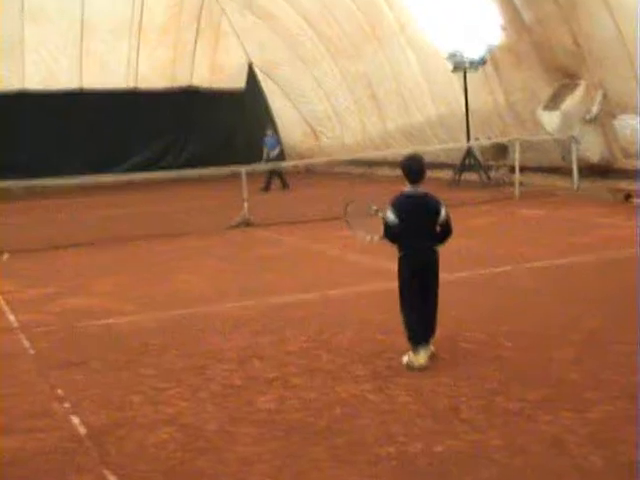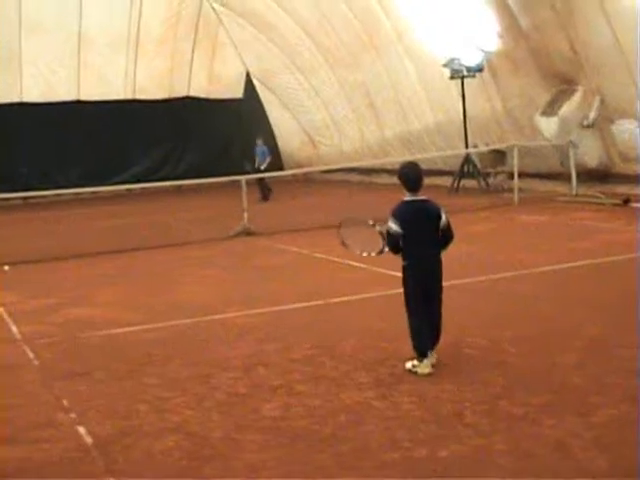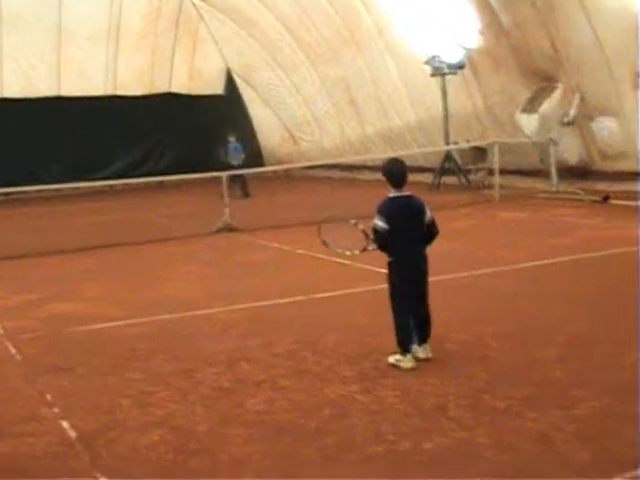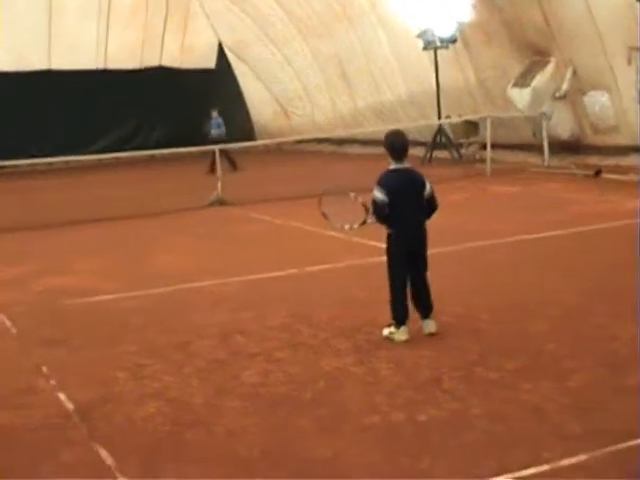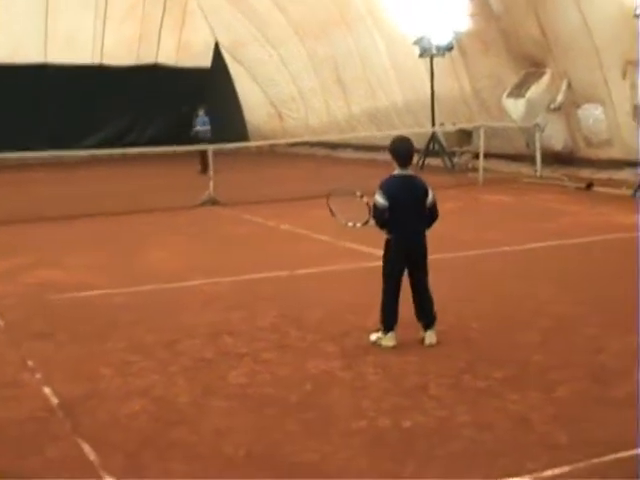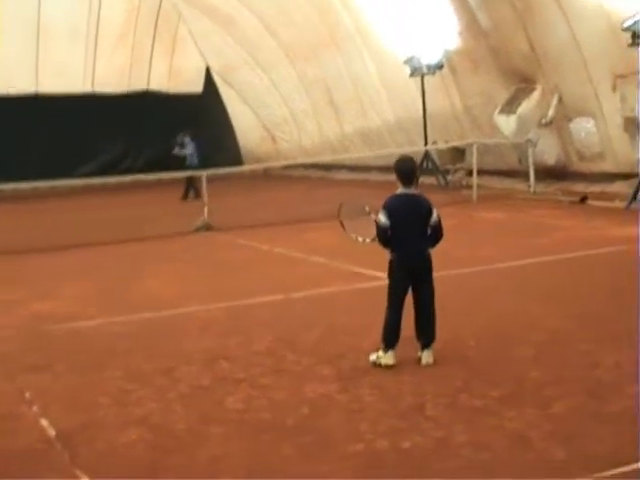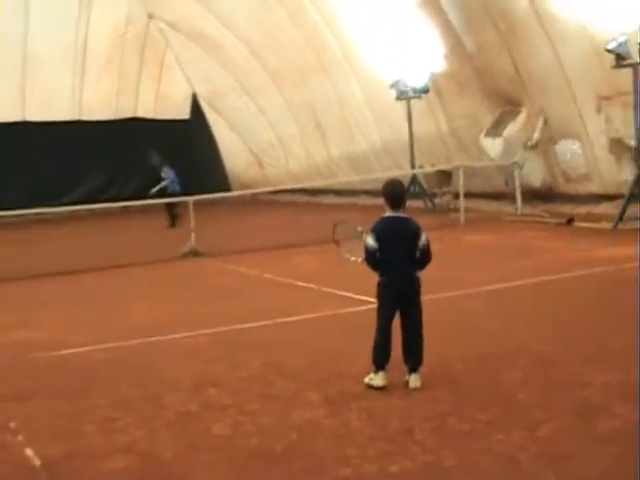
dt=0.2s
person 1, frame 1
left shoulder: (397, 203)
right shoulder: (434, 202)
left elbow: (390, 233)
right elbow: (446, 230)
left hip: (408, 258)
right hip: (429, 257)
left knee: (408, 304)
right knee: (428, 301)
left ankle: (419, 350)
right ankle: (426, 343)
person 1, frame 2
left shoulder: (399, 212)
right shoulder: (434, 208)
left elbow: (393, 244)
right elbow: (447, 235)
left wrist: (405, 250)
left hip: (412, 267)
right hip: (433, 264)
left knee: (416, 312)
right knee: (433, 308)
left ankle: (423, 360)
right ankle: (430, 351)
person 1, frame 3
left shoulder: (384, 208)
right shoulder: (418, 203)
left elbow: (381, 241)
right elbow: (432, 231)
left wrist: (391, 248)
left hip: (398, 263)
right hip: (419, 260)
left knee: (401, 307)
right knee: (421, 303)
left ankle: (406, 354)
right ankle: (423, 345)
person 1, frame 4
left shoulder: (385, 180)
right shoulder: (418, 177)
left elbow: (380, 213)
right elbow: (432, 205)
left wrist: (390, 221)
left hip: (398, 236)
right hip: (418, 234)
left knee: (398, 280)
right knee: (419, 276)
left ankle: (400, 327)
right ankle: (428, 319)
person 1, frame 5
left shoulder: (387, 185)
right shoulder: (421, 185)
left elbow: (379, 217)
right elbow: (433, 214)
left wrist: (389, 227)
left hip: (396, 242)
right hip: (418, 242)
left knee: (391, 286)
right knee: (421, 285)
left ankle: (387, 333)
right ankle: (429, 330)
person 1, frame 6
left shoulder: (390, 204)
right shoulder: (426, 204)
left elbow: (382, 235)
right elbow: (437, 233)
left wrist: (394, 245)
left hip: (400, 261)
right hip: (422, 260)
left knee: (394, 305)
right knee: (425, 304)
left ankle: (388, 351)
right ankle: (426, 350)
person 1, frame 7
left shoulder: (378, 227)
right shoulder: (414, 227)
left elbow: (370, 258)
right elbow: (425, 256)
left hip: (388, 284)
right hip: (410, 283)
left knee: (383, 327)
right knee: (413, 328)
left ankle: (379, 373)
right ankle: (414, 374)
